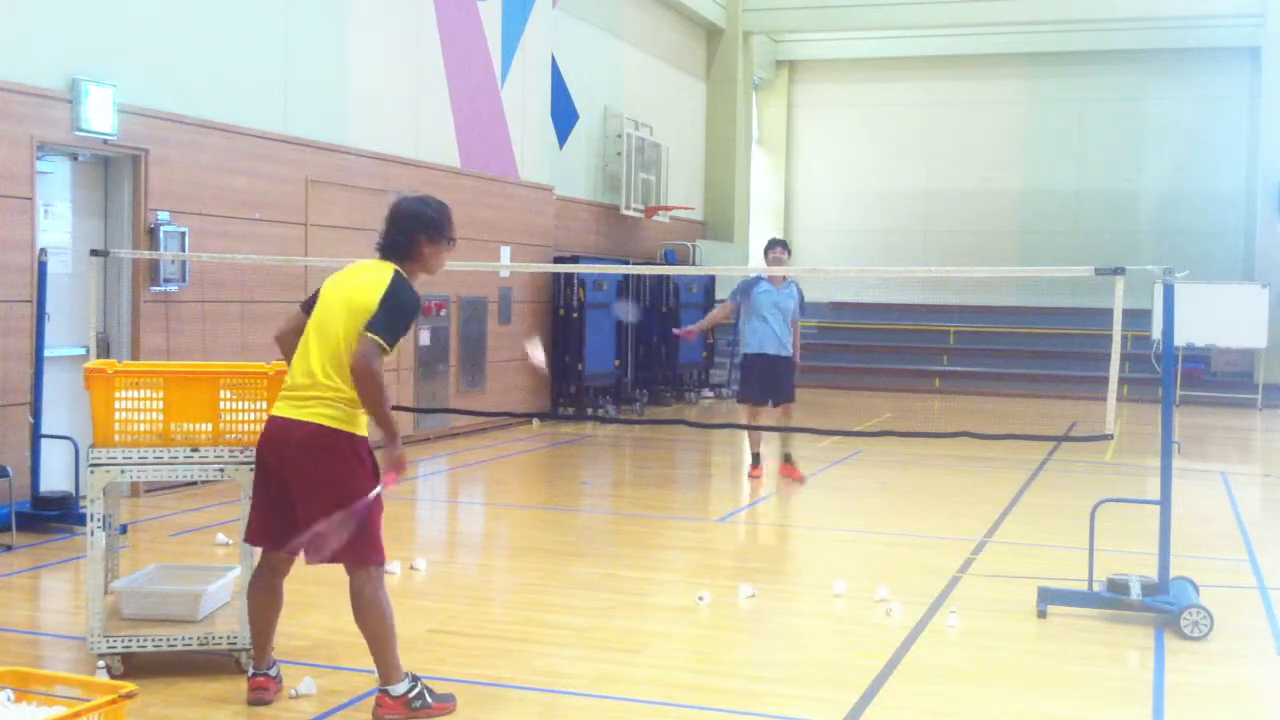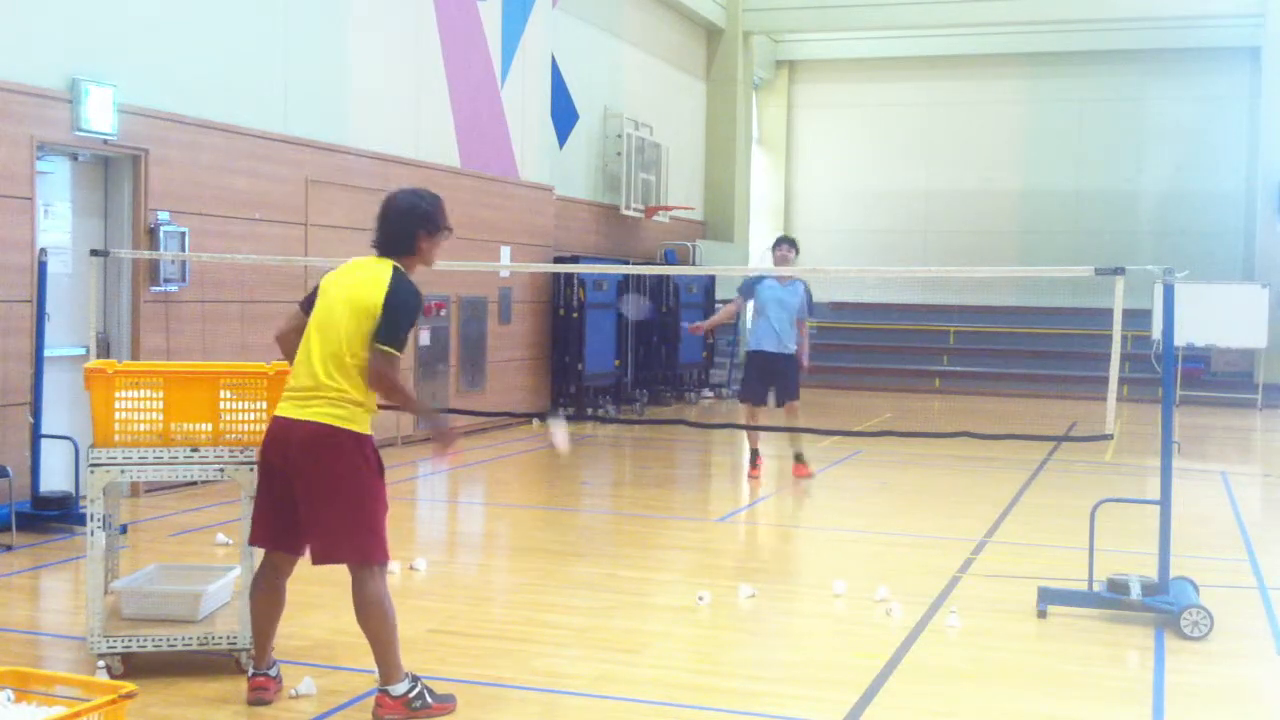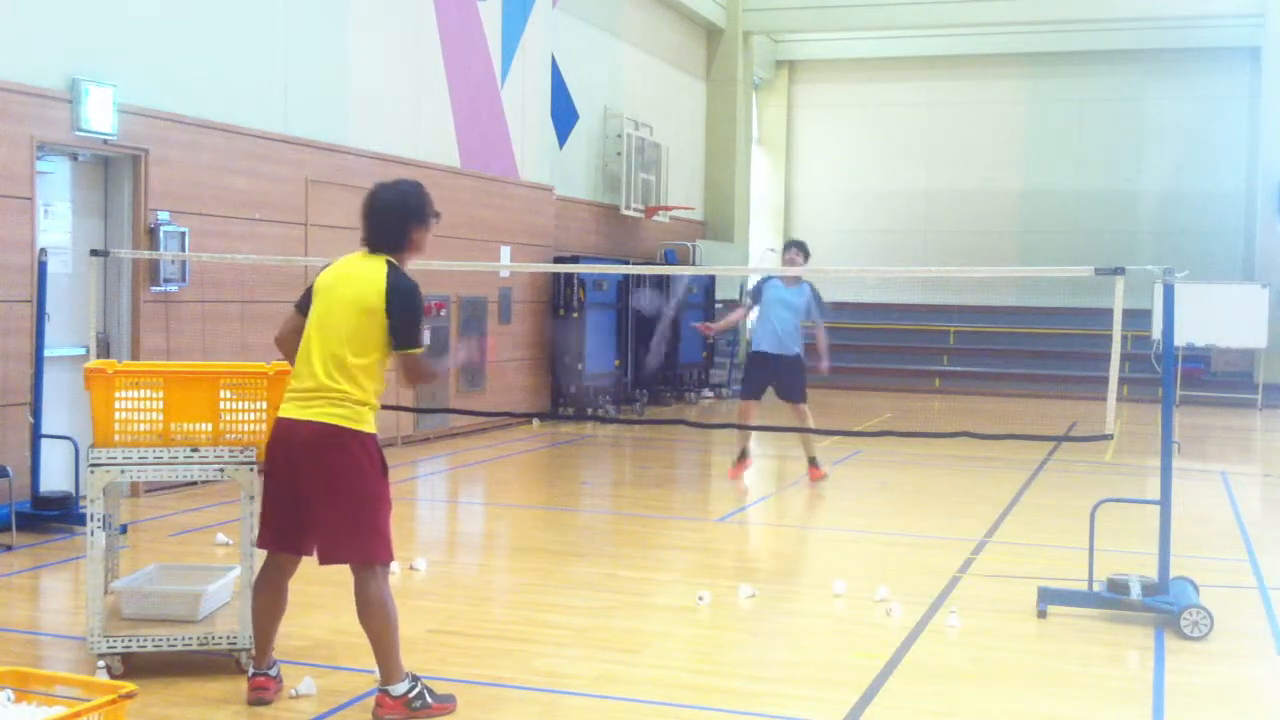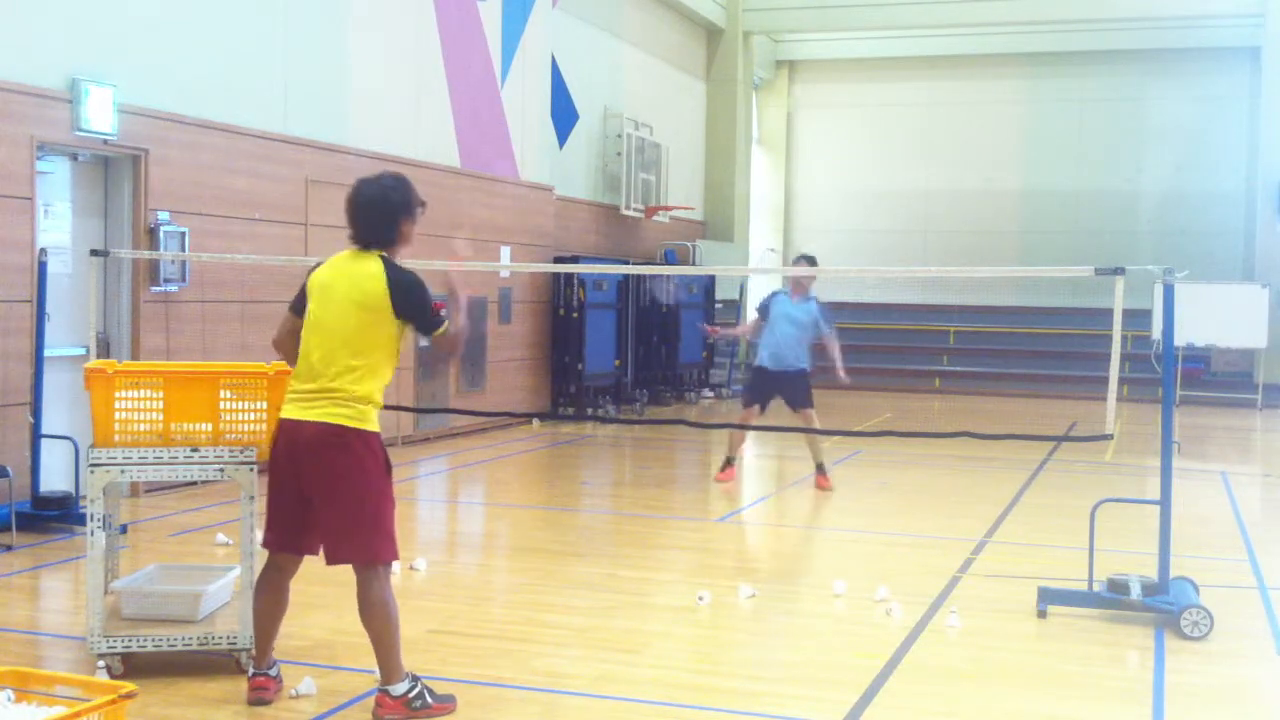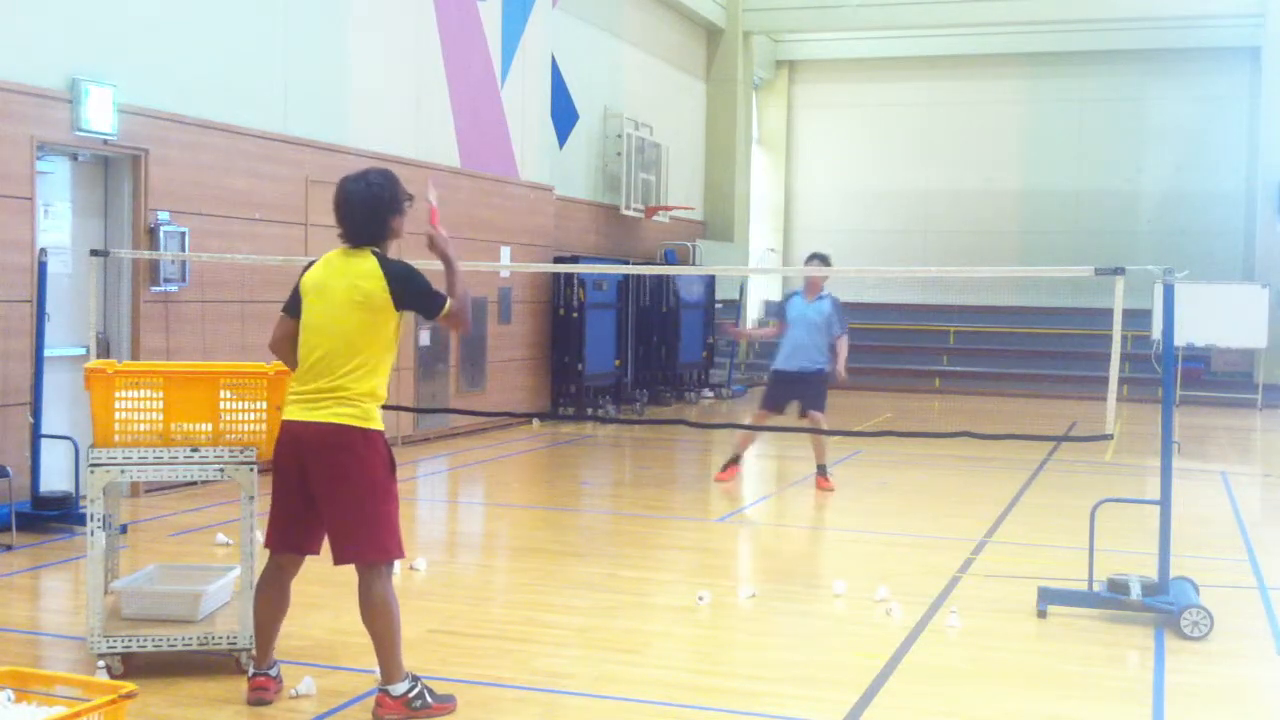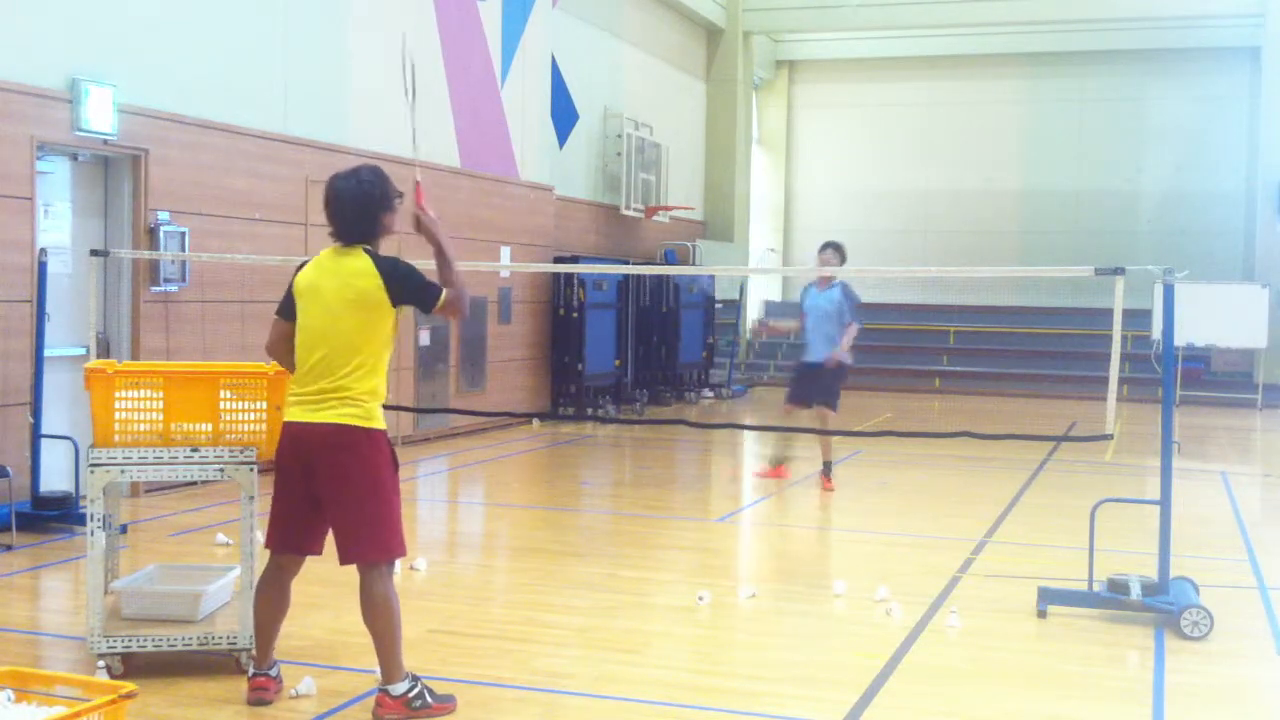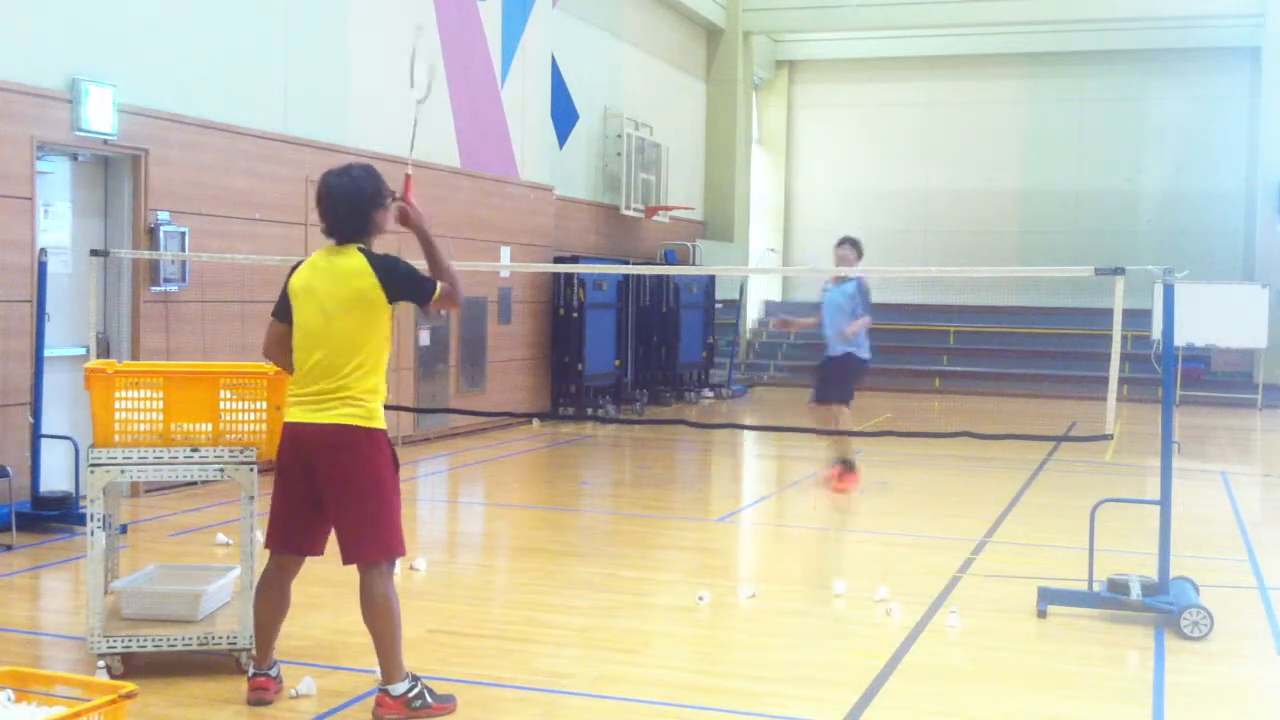
dt=0.1s
person 1, frame 1
left shoulder: (348, 274)
right shoulder: (401, 293)
left elbow: (285, 336)
right elbow: (363, 364)
right wrist: (391, 436)
left hip: (282, 424)
right hip: (331, 433)
left knee: (273, 557)
right knee: (365, 566)
left ankle: (261, 671)
person 1, frame 2
left shoulder: (341, 272)
right shoulder: (401, 292)
left elbow: (286, 338)
right elbow: (377, 373)
right wrist: (430, 418)
left hip: (286, 424)
right hip: (338, 433)
left knee: (277, 557)
right knee: (367, 565)
left ankle: (261, 672)
person 1, frame 3
left shoulder: (334, 271)
right shoulder: (400, 286)
left elbow: (285, 340)
right elbow: (415, 372)
right wrist: (452, 363)
left hip: (290, 425)
right hip: (342, 433)
left knee: (280, 558)
right knee: (370, 566)
left ankle: (262, 672)
person 1, frame 4
left shoulder: (323, 270)
right shoulder: (397, 281)
left elbow: (283, 341)
right elbow: (449, 345)
right wrist: (456, 306)
left hip: (293, 426)
right hip: (347, 433)
left knee: (281, 557)
right knee: (372, 565)
left ankle: (262, 671)
person 1, frame 5
left shoulder: (315, 270)
right shoulder: (395, 275)
left elbow: (279, 344)
right elbow: (459, 318)
right wrist: (449, 260)
left hip: (296, 426)
right hip: (352, 432)
left knee: (283, 558)
right knee: (374, 564)
left ankle: (262, 672)
person 1, frame 6
left shoulder: (307, 271)
right shoulder: (386, 272)
left elbow: (277, 346)
right elbow: (457, 305)
right wrist: (437, 240)
left hip: (298, 428)
right hip: (354, 432)
left knee: (284, 558)
right knee: (376, 564)
left ankle: (262, 672)
person 1, frame 7
left shoulder: (301, 272)
right shoulder: (381, 269)
left elbow: (273, 349)
right elbow: (451, 295)
right wrist: (423, 232)
left hip: (299, 429)
right hip: (354, 432)
left knee: (284, 559)
right knee: (376, 564)
left ankle: (262, 672)
person 2, frame 1
left shoulder: (794, 290)
right shoulder: (751, 285)
right elbow: (724, 310)
left wrist: (796, 354)
right wrist: (696, 328)
left hip: (783, 357)
right hip: (755, 355)
left knee: (787, 408)
right knee: (755, 409)
left ankle: (787, 460)
right ankle: (756, 460)
person 2, frame 2
left shoulder: (801, 288)
right shoulder: (758, 282)
left elbow: (803, 324)
right elbow: (733, 307)
left wrist: (804, 354)
right wrist: (706, 325)
left hip: (787, 355)
right hip: (758, 353)
left knee: (792, 407)
right knee: (753, 408)
left ankle: (799, 461)
right ankle: (754, 458)
person 2, frame 3
left shoulder: (809, 291)
right shoulder: (766, 284)
left elbow: (819, 326)
right elbow: (744, 310)
left wrist: (824, 357)
right wrist: (717, 327)
left hip: (791, 356)
right hip: (760, 353)
left knee: (801, 408)
right knee: (746, 405)
left ankle: (813, 463)
right ankle: (743, 456)
person 2, frame 4
left shoulder: (816, 307)
right shoulder: (775, 299)
left elbow: (829, 339)
right elbow: (755, 326)
left wrist: (839, 367)
right wrist: (727, 333)
left hip: (797, 371)
right hip: (766, 368)
left knee: (808, 415)
right knee: (747, 414)
left ankle: (820, 471)
right ankle: (730, 463)
person 2, frame 5
left shoulder: (831, 304)
right shoulder: (790, 300)
left elbow: (841, 338)
right elbow: (777, 330)
left wrist: (840, 364)
right wrist: (748, 334)
left hip: (814, 372)
right hip: (783, 369)
left knee: (816, 418)
right knee: (760, 416)
left ankle: (822, 472)
right ankle: (733, 463)
person 2, frame 6
left shoulder: (843, 291)
right shoulder: (808, 290)
left elbow: (853, 326)
left wrist: (841, 349)
right wrist: (776, 327)
left hip: (833, 363)
right hip: (809, 360)
left knee: (824, 413)
right knee: (790, 408)
left ankle: (826, 471)
right ankle: (778, 462)
person 2, frame 7
left shoulder: (858, 285)
right shoulder: (828, 287)
left elbow: (866, 319)
left wrist: (851, 329)
right wrist: (794, 322)
left hip: (852, 357)
right hip: (831, 356)
left knee: (838, 410)
right knee: (819, 408)
left ankle: (848, 467)
right ankle: (842, 462)
